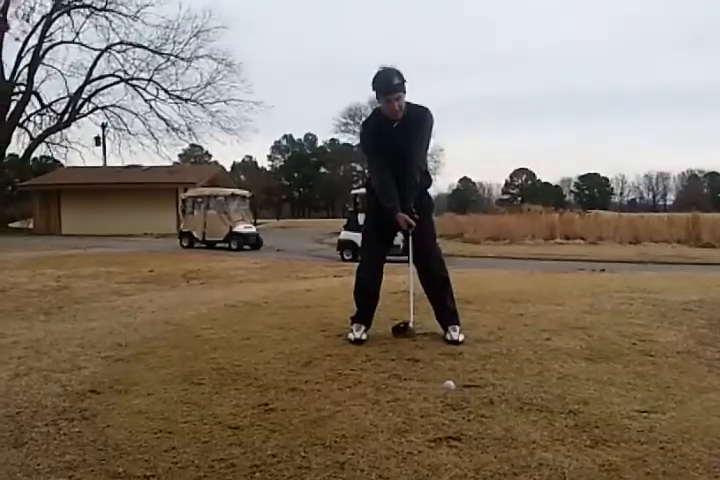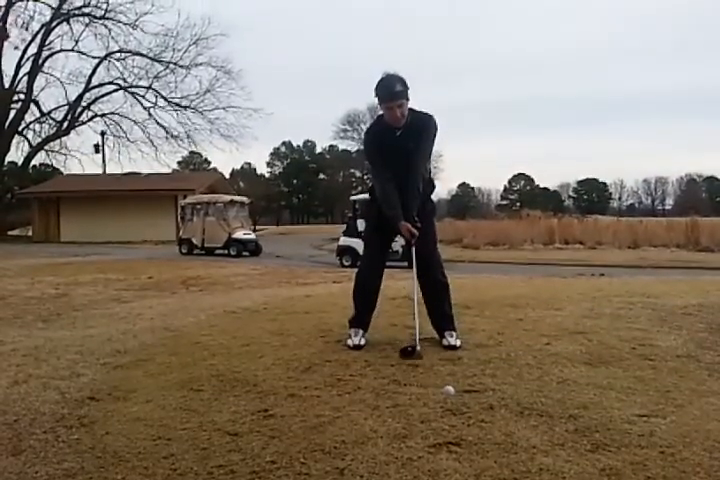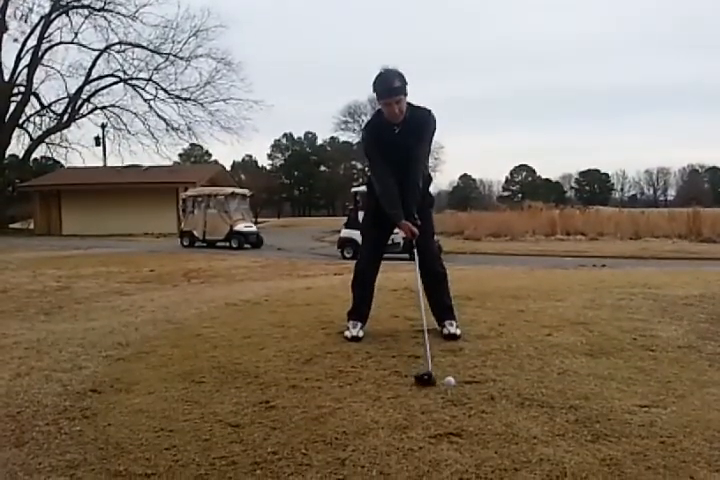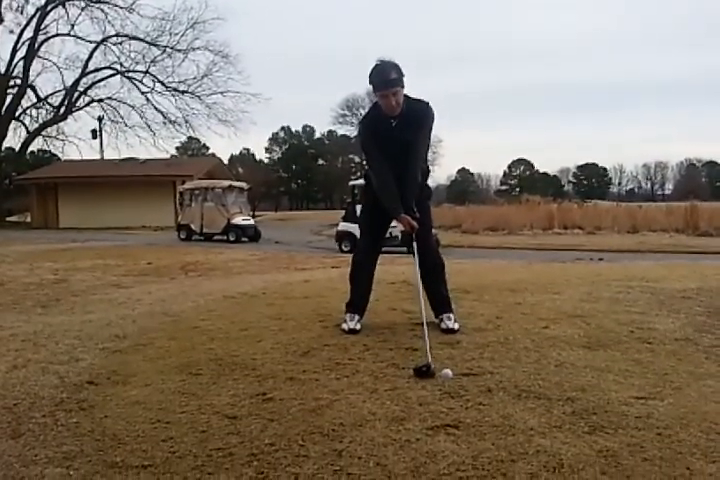
dt=1s
person 1, frame 1
left shoulder: (422, 117)
right shoulder: (370, 127)
left elbow: (415, 164)
right elbow: (378, 173)
left wrist: (408, 206)
right wrist: (395, 212)
left hip: (415, 196)
right hip: (381, 199)
left knee: (430, 258)
right knee: (370, 258)
left ankle: (450, 322)
right ankle: (361, 321)
person 1, frame 2
left shoulder: (425, 124)
right shoulder: (374, 134)
left elbow: (417, 171)
right elbow: (382, 180)
left wrist: (411, 214)
right wrist: (398, 220)
left hip: (418, 202)
right hip: (383, 203)
left knee: (430, 263)
right knee: (371, 263)
left ankle: (446, 328)
right ankle: (358, 326)
person 1, frame 3
left shoulder: (424, 119)
right shoulder: (372, 130)
left elbow: (417, 168)
right elbow: (381, 177)
left wrist: (411, 213)
right wrist: (398, 219)
left hip: (416, 194)
right hip: (381, 197)
left knee: (429, 253)
right knee: (368, 254)
left ankle: (446, 317)
right ankle: (357, 318)
person 1, frame 4
left shoulder: (422, 112)
right shoulder: (369, 123)
left elbow: (416, 161)
right elbow: (379, 171)
left wrist: (409, 206)
right wrist: (397, 212)
left hip: (415, 188)
right hip: (379, 190)
left knee: (427, 246)
right knee: (366, 247)
left ankle: (444, 311)
right ankle: (354, 311)
